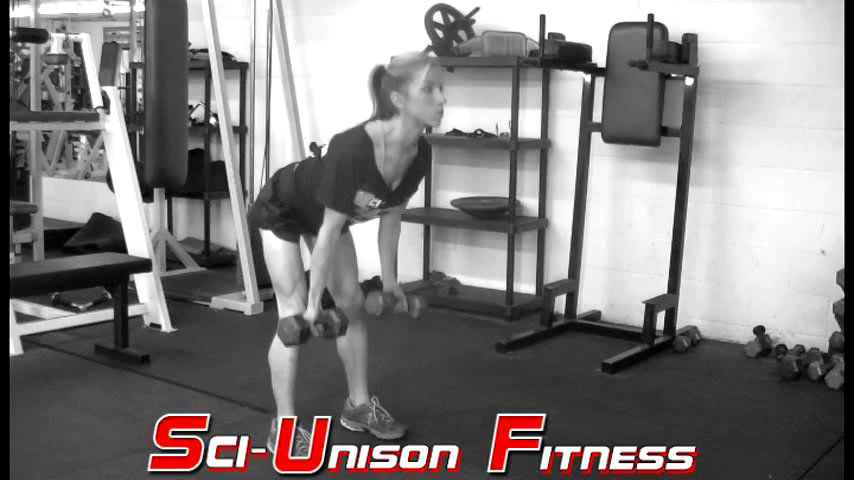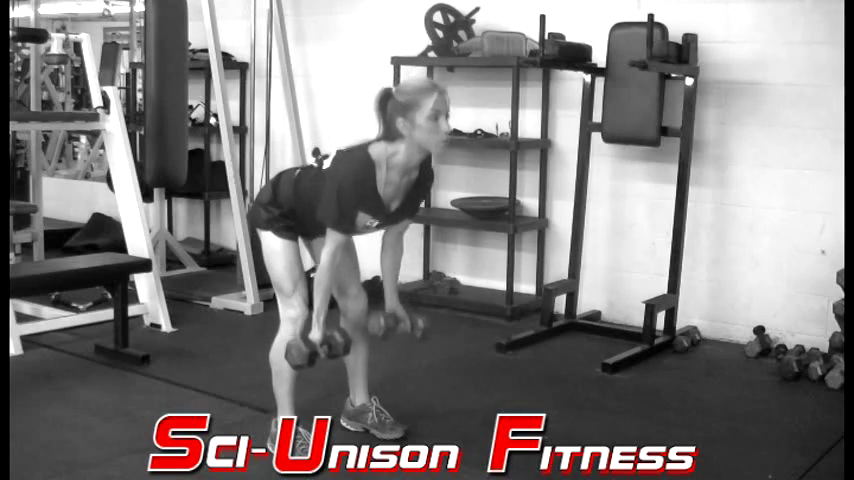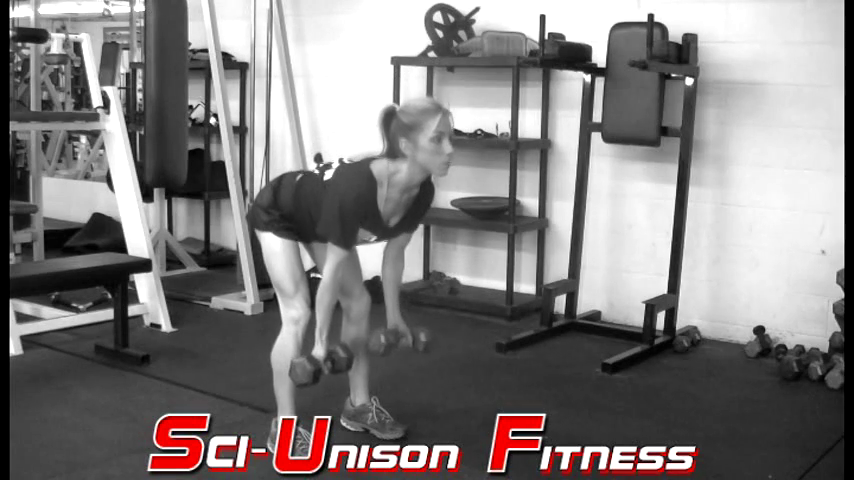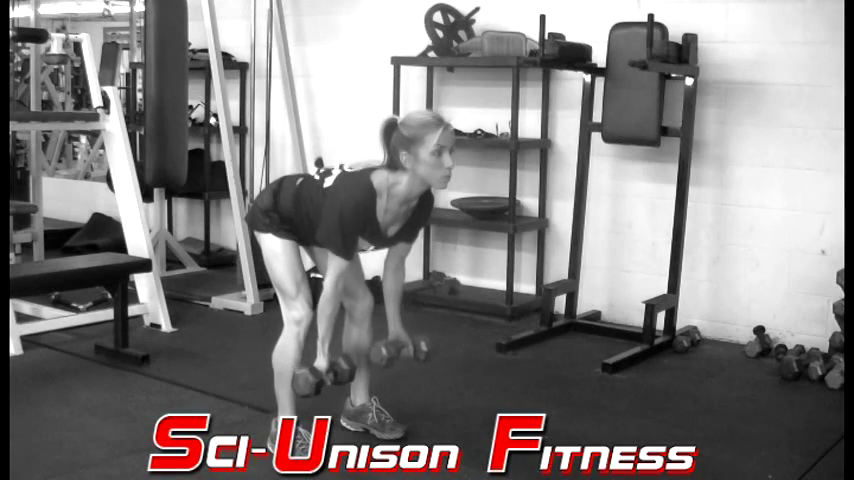
dt=0.2s
person 1, frame 1
left shoulder: (419, 153)
right shoulder: (353, 149)
left elbow: (390, 217)
right elbow: (329, 230)
left wrist: (389, 279)
right wrist: (314, 302)
left hip: (324, 212)
right hip: (280, 211)
left knee: (352, 303)
right knee: (293, 311)
left ankle: (359, 405)
right ankle: (282, 427)
person 1, frame 2
left shoulder: (421, 175)
right shoulder: (356, 170)
left elbow: (393, 237)
right elbow: (332, 251)
left wrist: (392, 299)
right wrist: (318, 324)
left hip: (321, 215)
right hip: (278, 212)
left knee: (355, 303)
right knee: (296, 312)
left ankle: (359, 406)
right ankle: (283, 427)
person 1, frame 3
left shoulder: (420, 192)
right shoulder: (357, 187)
left elbow: (394, 253)
right elbow: (334, 268)
left wrist: (393, 315)
right wrist: (320, 340)
left hip: (318, 218)
right hip: (277, 215)
left knee: (358, 303)
right knee: (297, 313)
left ankle: (359, 406)
right ankle: (284, 427)
person 1, frame 4
left shoulder: (420, 203)
right shoulder: (356, 197)
left elbow: (394, 264)
right elbow: (335, 279)
left wrist: (395, 325)
right wrist: (323, 351)
left hip: (317, 219)
right hip: (277, 217)
left knee: (361, 304)
right knee: (299, 314)
left ankle: (359, 406)
